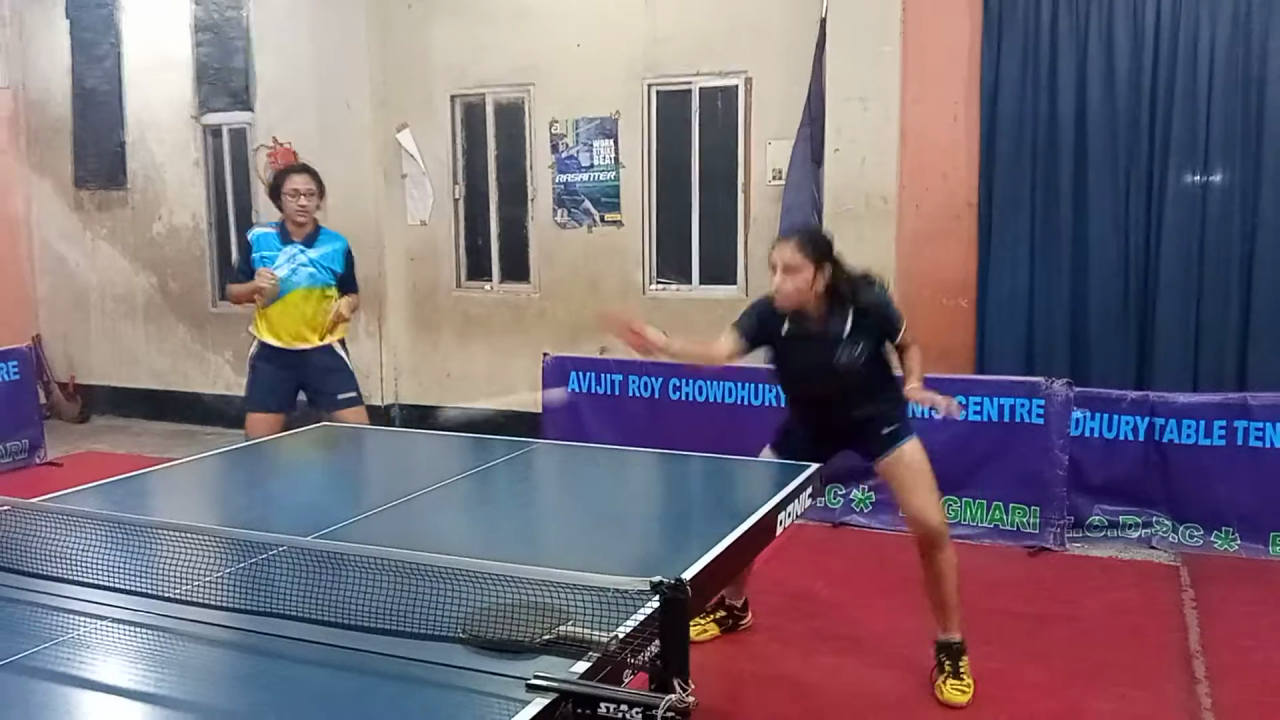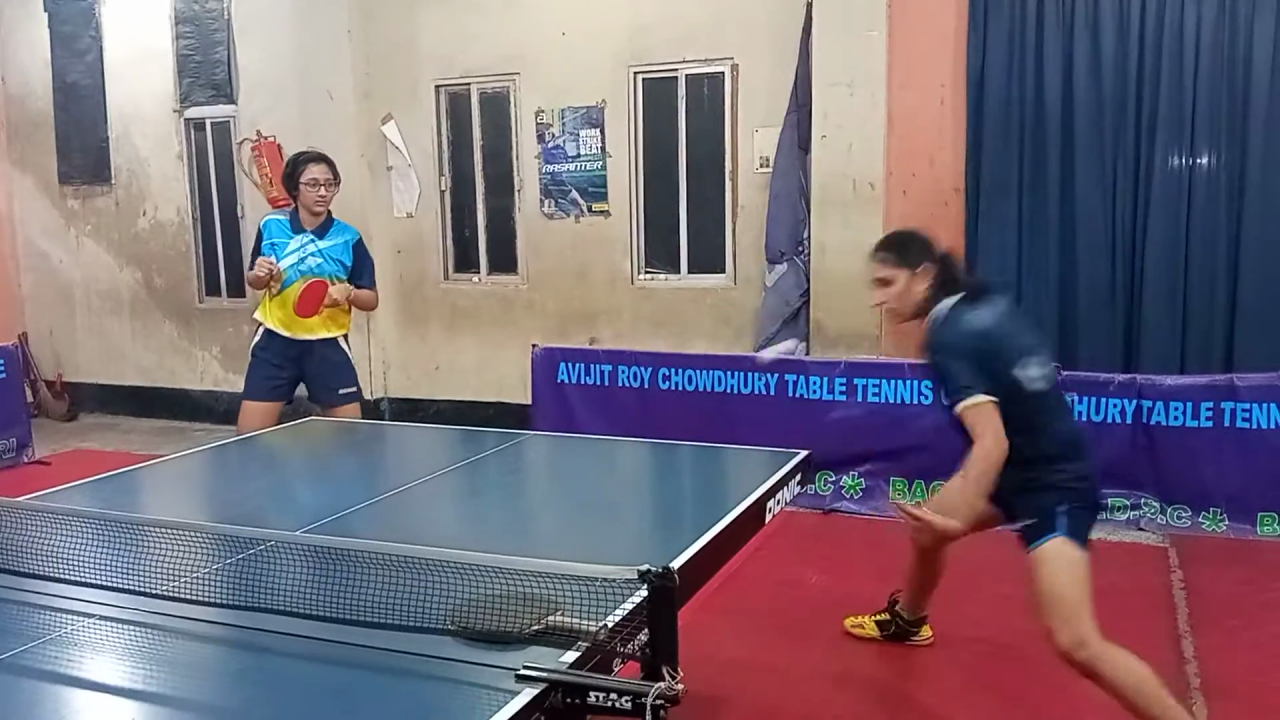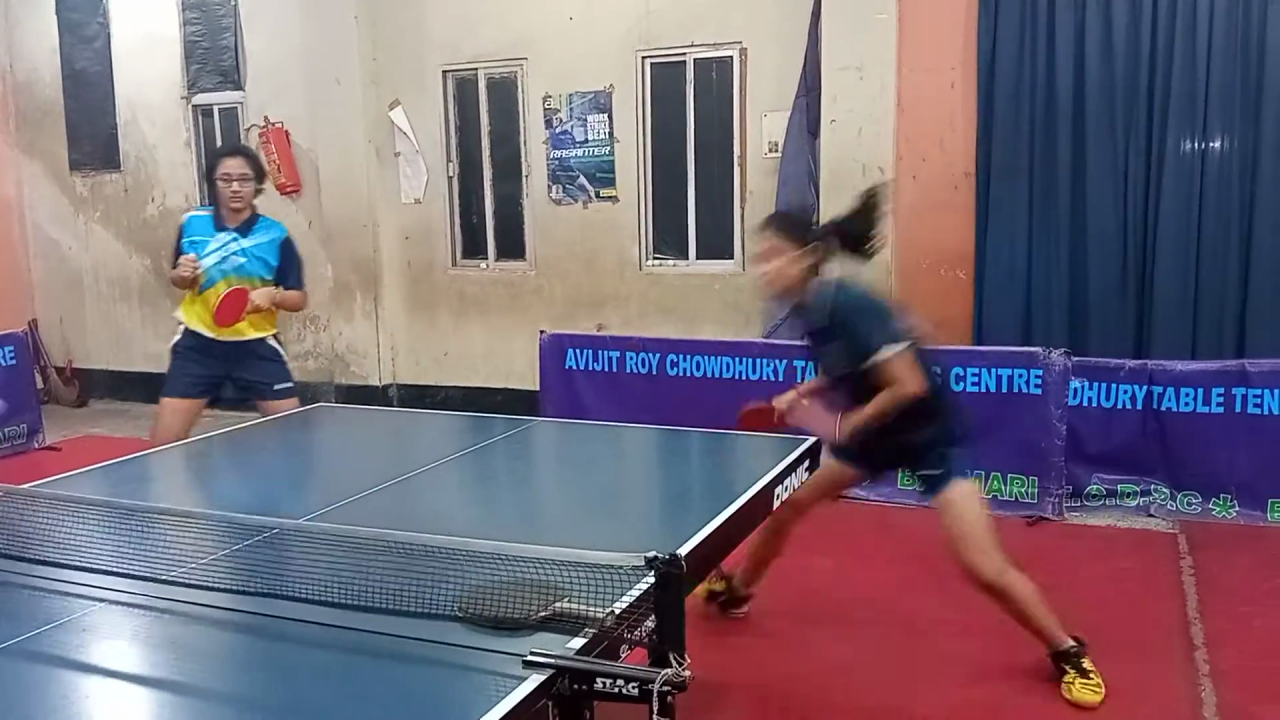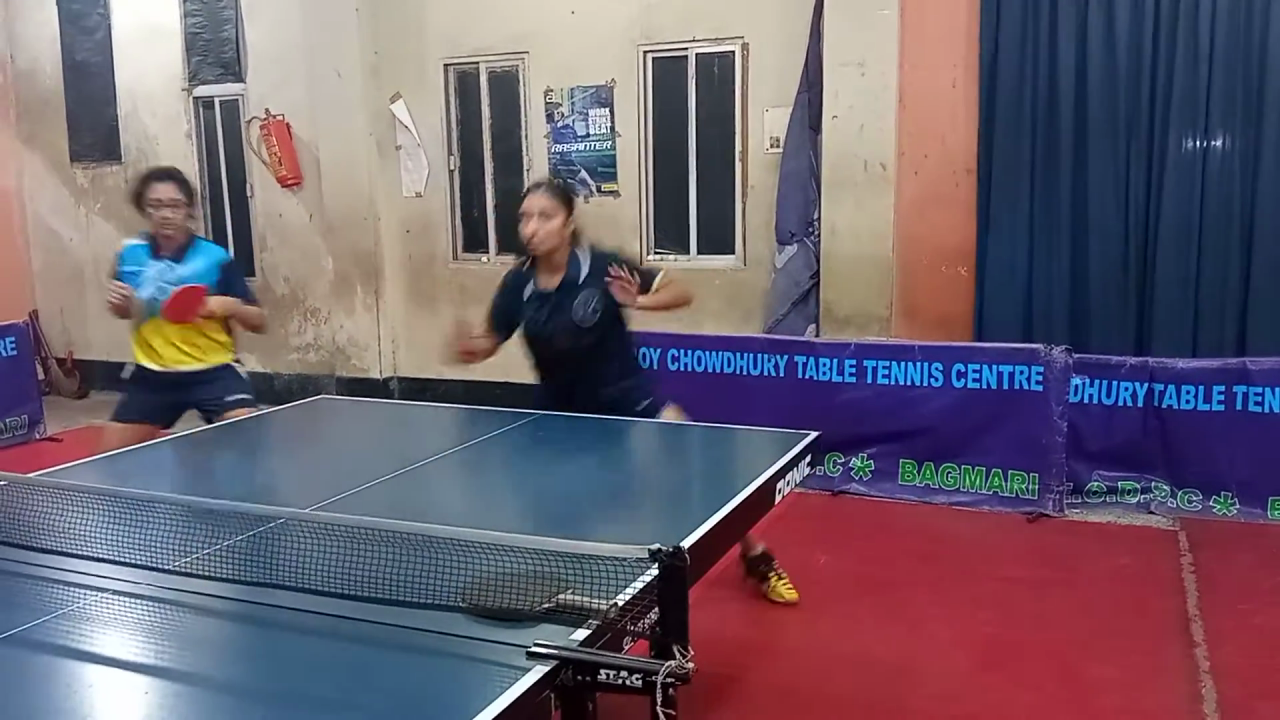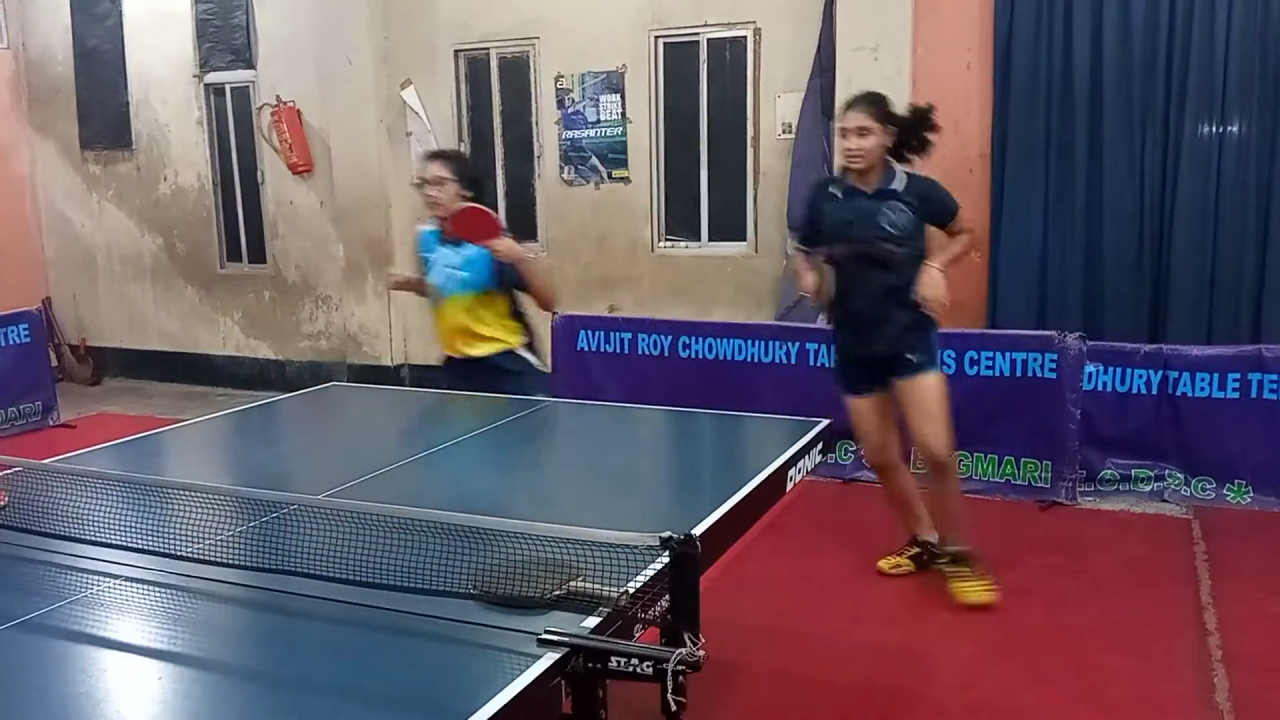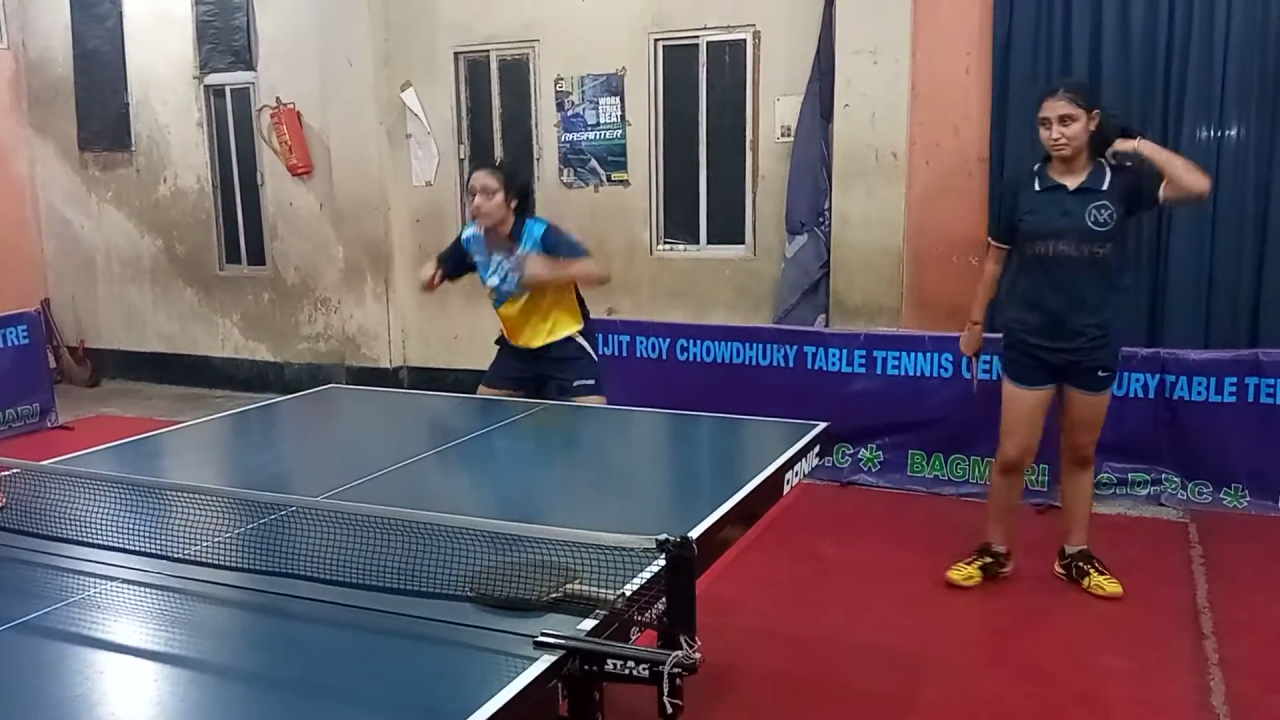
dt=0.7s
person 1, frame 1
left shoulder: (869, 304)
right shoulder: (768, 314)
left elbow: (907, 343)
right elbow: (713, 352)
left wrist: (914, 382)
right wrist: (645, 339)
left hip: (877, 420)
right hip: (807, 426)
left knee: (930, 526)
left ankle: (950, 648)
right ankle: (733, 607)
person 1, frame 2
left shoulder: (952, 339)
right shoulder: (983, 307)
left elbow: (991, 442)
left wrist: (958, 517)
left hip: (1052, 486)
right hip: (1016, 467)
left knee: (1078, 646)
right knee: (922, 531)
right ankle: (909, 619)
person 1, frame 3
left shoulder: (844, 305)
right shoulder: (813, 311)
left elbow: (910, 384)
left wrist: (852, 424)
right wrist: (797, 396)
left hip: (928, 437)
right hip: (867, 432)
left knee: (984, 571)
right knee: (784, 505)
left ankle: (1067, 653)
right ankle: (732, 589)
person 1, frame 4
left shoulder: (603, 266)
right shoulder: (516, 286)
left elbow: (681, 295)
right elbow: (481, 347)
left wrist: (642, 302)
right wrist: (465, 344)
left hip: (628, 396)
right hip: (563, 410)
left ankle: (757, 559)
person 1, frame 5
left shoulder: (919, 190)
right shoulder: (821, 195)
left elbow: (964, 234)
right elbow: (803, 256)
left wrist: (935, 266)
right wrist: (813, 275)
left hip: (909, 335)
right hip: (850, 342)
left knee: (936, 451)
right knee: (881, 457)
left ankle: (956, 554)
right ankle: (925, 541)
person 1, frame 6
left shoulder: (1123, 181)
right shoulder: (1022, 187)
left elbow: (1199, 187)
right elbow: (995, 260)
left wrist: (1143, 147)
right wrist: (974, 324)
left hip: (1093, 344)
right hip: (1028, 341)
left knee: (1080, 454)
right knee: (1013, 455)
left ankle: (1074, 554)
right ankle: (994, 551)
person 2, frame 1
left shoulder: (337, 246)
right shoulder: (258, 240)
left elbow: (352, 296)
right elbow: (233, 294)
left wrist: (347, 305)
right wrist: (254, 286)
left hip: (324, 352)
right hip: (272, 354)
person 2, frame 2
left shoulder: (348, 238)
right shoulder: (270, 226)
left elbow: (371, 300)
right elbow: (253, 282)
left wrist: (348, 292)
right wrist: (258, 275)
left hip: (327, 345)
right hip: (275, 342)
right knee: (249, 436)
person 2, frame 3
left shoulder: (275, 236)
right shoulder: (193, 224)
left elbow: (299, 298)
right elbow: (174, 280)
left wrist: (273, 297)
right wrist: (182, 275)
left hip: (255, 346)
right hip: (198, 343)
right knee: (165, 440)
person 2, frame 4
left shoulder: (215, 260)
right shoulder: (130, 254)
left elbow: (258, 321)
right elbow: (125, 311)
left wrist: (229, 306)
right wrist: (118, 303)
left hip: (212, 371)
right hip: (153, 375)
person 2, frame 5
left shoulder: (493, 241)
right shoulder: (427, 237)
left elbow: (548, 301)
left wrist: (522, 257)
right wrist: (410, 283)
left hip: (508, 359)
right hip: (459, 363)
person 2, frame 6
left shoulder: (542, 235)
right shoulder: (471, 239)
left elbow: (601, 274)
right elbow: (438, 274)
left wrist: (551, 271)
right wrist: (430, 274)
left hip: (564, 345)
right hip: (517, 347)
